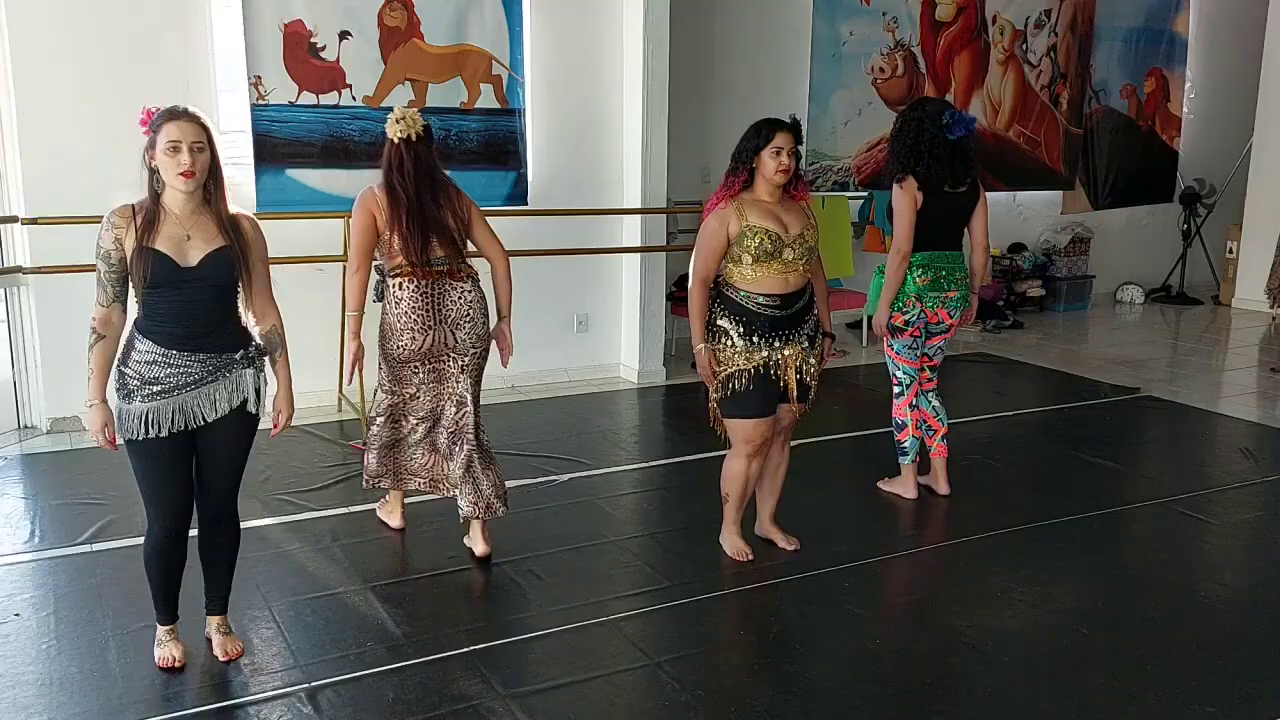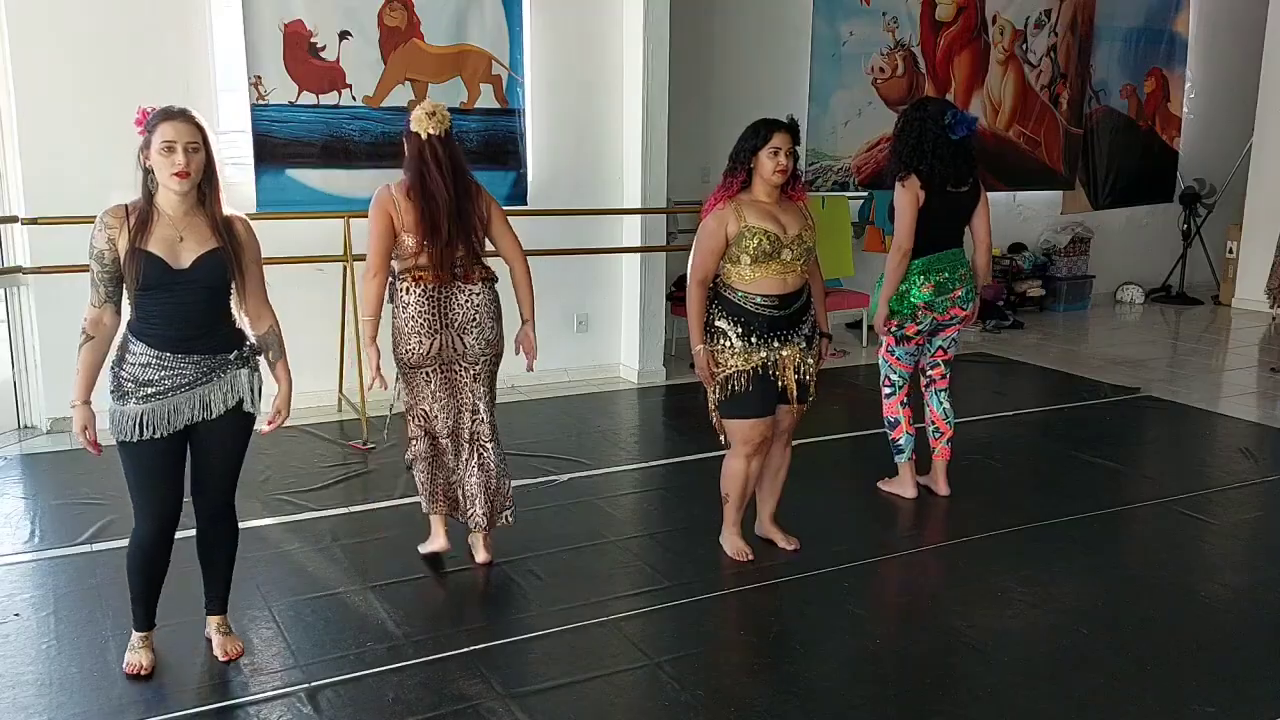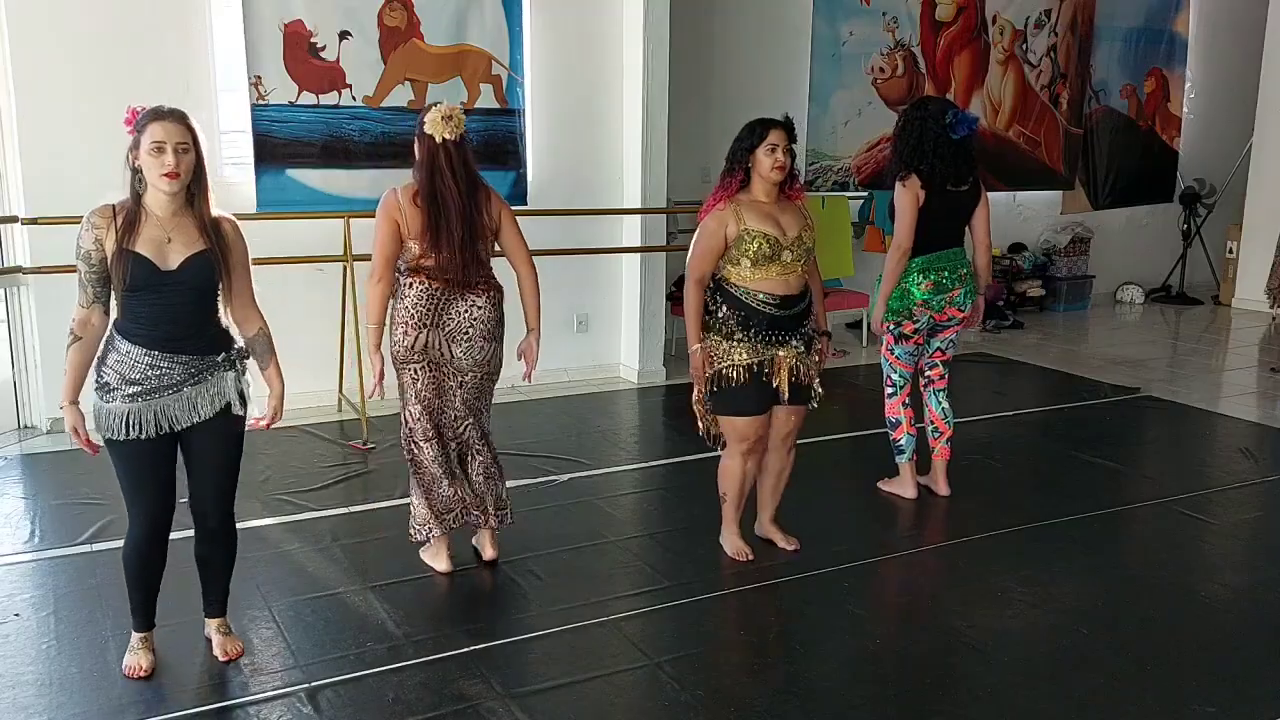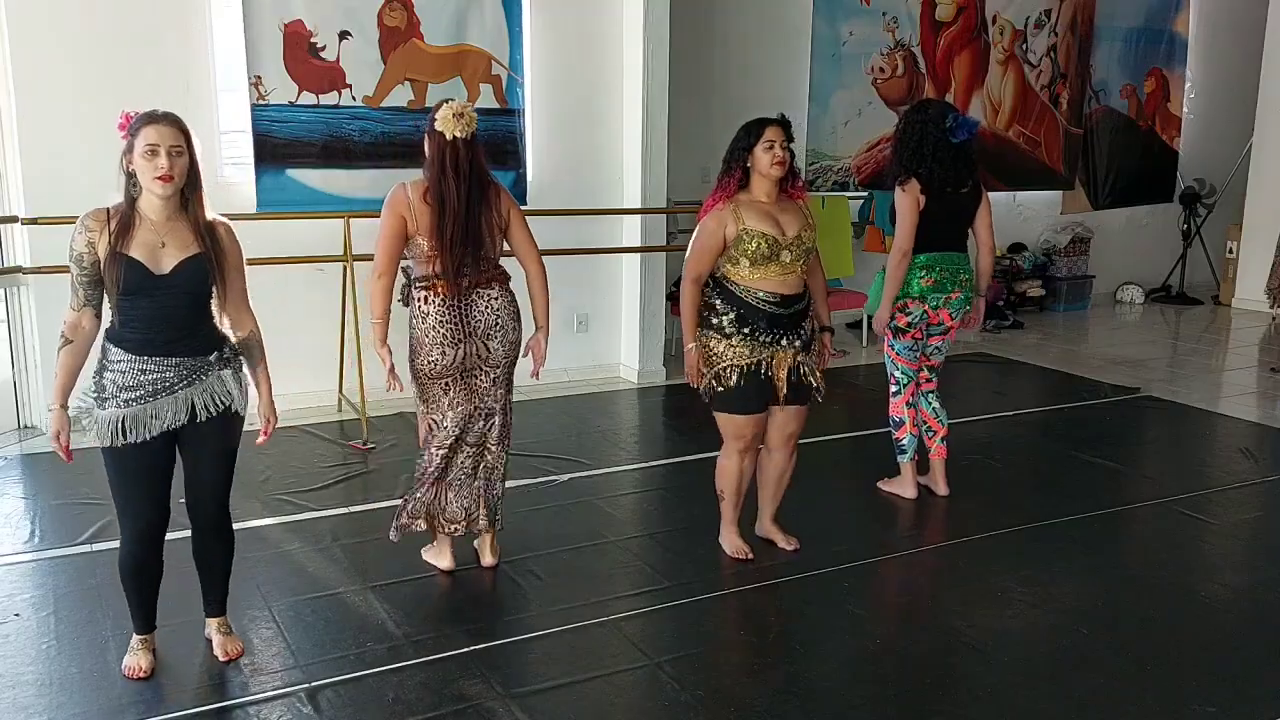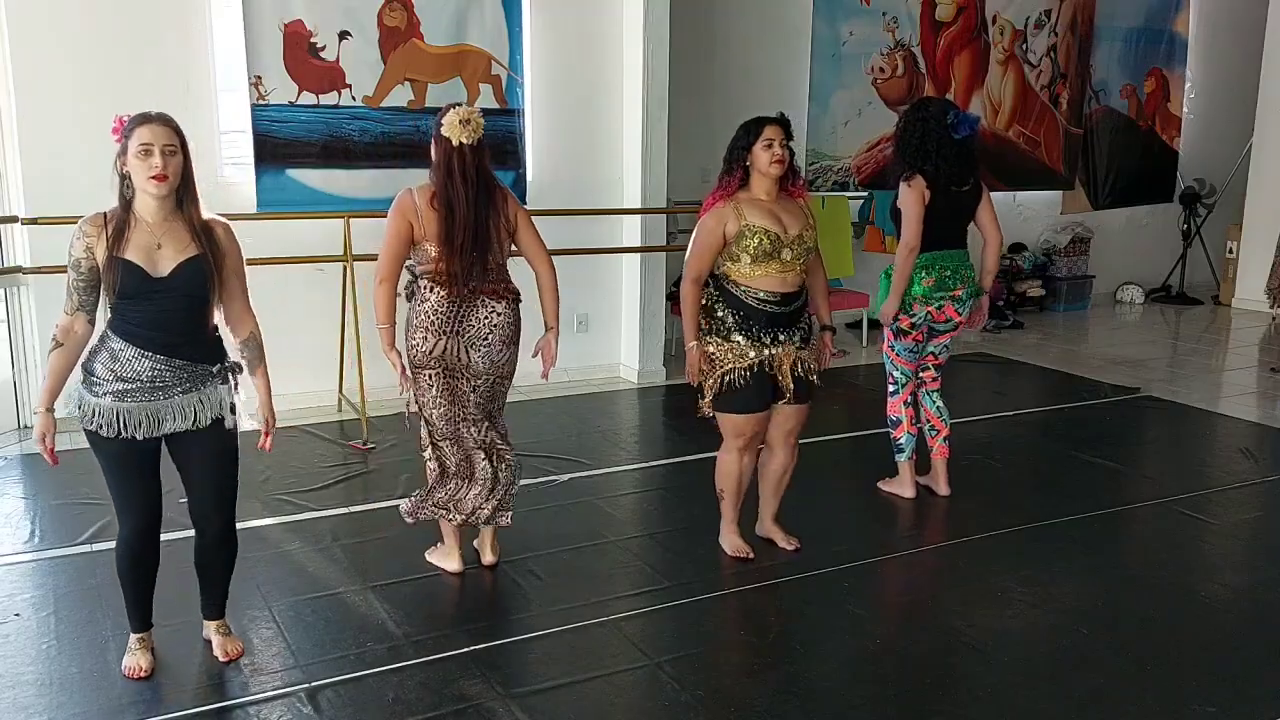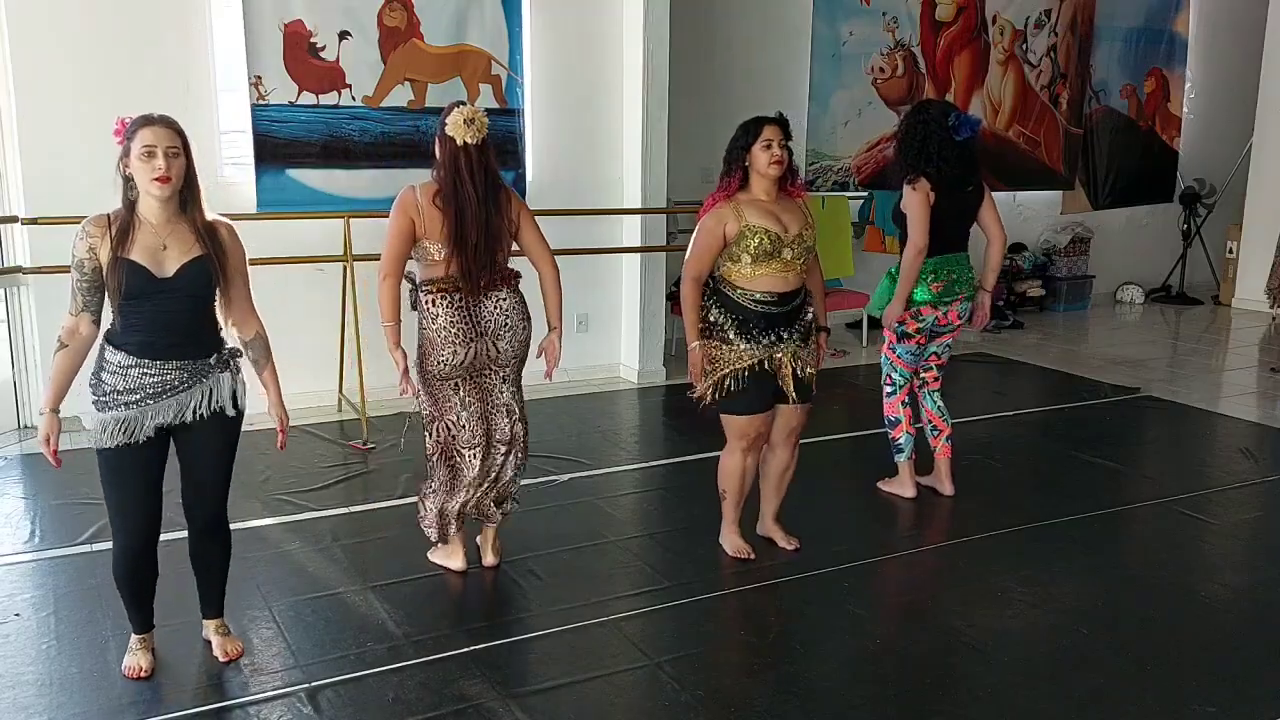
dt=0.2s
person 1, frame 1
left shoulder: (239, 228)
right shoulder: (125, 225)
left elbow: (263, 310)
right elbow: (108, 316)
left wrist: (284, 383)
right wrist: (96, 398)
left hip: (229, 383)
right hip: (153, 386)
left knee: (219, 507)
right knee: (168, 516)
left ankle: (217, 618)
right ankle: (167, 626)
person 1, frame 2
left shoulder: (232, 229)
right shoulder: (118, 224)
left elbow: (258, 310)
right elbow: (100, 316)
left wrist: (284, 380)
right wrist: (81, 399)
left hip: (223, 384)
right hip: (147, 389)
left knee: (216, 508)
right knee: (155, 519)
left ankle: (217, 619)
right ankle: (142, 632)
person 1, frame 3
left shoulder: (220, 229)
right shoulder: (106, 225)
left elbow: (245, 312)
right elbow: (89, 316)
left wrist: (275, 381)
right wrist: (70, 398)
left hip: (211, 388)
right hip: (134, 393)
left knee: (214, 512)
right knee: (149, 521)
left ankle: (217, 620)
right ankle: (141, 634)
person 1, frame 4
left shoulder: (214, 233)
right shoulder: (99, 228)
left elbow: (240, 317)
right elbow: (81, 320)
left wrist: (265, 391)
right wrist: (59, 403)
left hip: (207, 389)
right hip: (129, 397)
left knee: (211, 514)
right knee: (142, 524)
left ankle: (217, 620)
right ankle: (142, 635)
person 1, frame 5
left shoulder: (214, 234)
right shoulder: (96, 233)
left elbow: (240, 319)
right elbow: (74, 323)
left wrist: (264, 394)
right wrist: (45, 406)
left hip: (201, 394)
right hip: (120, 396)
left knee: (215, 520)
right knee: (138, 524)
left ankle: (215, 621)
right ankle: (140, 635)
person 1, frame 6
left shoulder: (216, 235)
right shoulder: (99, 234)
left elbow: (244, 318)
right elbow: (79, 325)
left wrist: (273, 393)
right wrist: (49, 408)
left hip: (206, 393)
right hip: (127, 398)
left knee: (208, 516)
right knee: (133, 531)
left ankle: (215, 621)
right ankle: (141, 635)
person 2, frame 1
left shoulder: (373, 199)
right shoulder: (453, 196)
left elbow: (358, 269)
right elbow: (498, 257)
left wrist: (353, 336)
right wrist: (503, 319)
left hip: (409, 312)
right hip: (465, 309)
left knee: (397, 406)
right knee: (461, 414)
left ankle: (394, 504)
right ankle: (477, 531)
person 2, frame 2
left shoulder: (390, 197)
right shoulder: (475, 194)
left elbow: (375, 272)
right elbow: (517, 259)
left wrist: (370, 341)
right wrist: (527, 323)
left hip: (419, 317)
right hip: (477, 314)
left knee: (429, 421)
right knee: (477, 422)
left ankle: (438, 528)
right ankle: (481, 539)
person 2, frame 3
left shoulder: (398, 200)
right shoulder: (488, 199)
left elbow: (380, 277)
right elbow: (525, 266)
left wrist: (374, 348)
right wrist: (533, 333)
left hip: (420, 321)
right hip: (478, 322)
left knee: (425, 429)
right knee: (472, 425)
left ankle: (439, 547)
right ankle: (486, 536)
person 2, frame 4
left shoulder: (406, 197)
right shoulder: (496, 195)
left elbow: (382, 274)
right elbow: (534, 264)
left wrist: (381, 341)
right wrist: (541, 330)
left hip: (436, 324)
right hip: (495, 320)
left knee: (440, 429)
right knee: (487, 429)
left ankle: (443, 545)
right ankle: (487, 542)
person 2, frame 5
left shoulder: (412, 202)
right shoulder: (502, 199)
left elbow: (386, 278)
right elbow: (544, 265)
left wrist: (389, 344)
right wrist: (550, 331)
left hip: (435, 326)
right hip: (495, 325)
left knee: (442, 432)
right knee: (485, 429)
left ankle: (450, 548)
right ankle: (488, 540)
person 2, frame 6
left shoulder: (415, 200)
right shoulder: (506, 199)
left elbow: (389, 275)
right elbow: (546, 265)
left wrist: (395, 344)
right wrist: (555, 331)
left hip: (446, 327)
right hip: (504, 321)
left knee: (449, 433)
right knee: (495, 428)
left ankle: (454, 547)
right ankle: (490, 541)
person 3, frame 1
left shoulder: (801, 209)
right shoulder: (729, 212)
left elbow: (815, 271)
right elbow: (700, 279)
left wrist: (825, 330)
right wrist: (700, 343)
left hip: (795, 336)
right hip: (743, 338)
left knee: (781, 435)
right knee: (749, 443)
left ankle: (766, 520)
right ankle: (729, 528)
person 3, frame 2
left shoulder: (798, 209)
right shoulder: (727, 212)
left elbow: (812, 271)
right elbow: (698, 281)
left wrist: (822, 330)
right wrist: (699, 343)
left hip: (793, 337)
right hip: (742, 341)
left knee: (781, 434)
right knee: (749, 446)
left ankle: (767, 519)
right ankle: (730, 528)
person 3, frame 3
left shoulder: (796, 209)
right shoulder: (726, 213)
left elbow: (810, 271)
right elbow: (695, 281)
left wrist: (821, 330)
right wrist: (696, 344)
left hip: (792, 339)
right hip: (739, 339)
left knee: (782, 438)
right knee: (745, 443)
left ankle: (767, 521)
right ankle: (729, 528)
person 3, frame 4
left shoulder: (798, 207)
right shoulder: (725, 213)
left elbow: (813, 270)
right elbow: (692, 279)
left wrist: (824, 327)
right wrist: (691, 342)
left hip: (792, 339)
right hip: (738, 337)
left knee: (786, 439)
right knee: (742, 441)
left ankle: (767, 520)
right ankle: (728, 527)
person 3, frame 5
left shoulder: (799, 206)
right shoulder: (726, 211)
left elbow: (815, 268)
right elbow: (692, 277)
left wrist: (825, 326)
right wrist: (693, 341)
left hip: (791, 335)
right hip: (738, 337)
left knee: (785, 437)
right knee: (741, 439)
left ankle: (768, 520)
right ankle: (728, 527)
person 3, frame 6
left shoulder: (798, 206)
right shoulder: (726, 212)
left elbow: (812, 268)
right elbow: (692, 277)
left wrist: (820, 327)
right wrist: (695, 341)
left hip: (792, 335)
right hip: (740, 337)
left knee: (787, 436)
right knee: (746, 440)
left ankle: (769, 520)
right ankle: (729, 527)
person 4, frame 1
left shoulder: (909, 184)
right shoulder: (970, 184)
left elbow: (901, 250)
right elbow: (981, 247)
left wrist: (883, 304)
right wrist: (971, 294)
left hip: (913, 291)
right hip: (951, 290)
left knee: (903, 386)
right knee: (927, 382)
left ankle: (907, 478)
right ankle: (939, 475)
person 4, frame 2
left shoulder: (911, 182)
right shoulder: (971, 184)
left elbow: (902, 248)
right elbow: (983, 245)
left wrist: (883, 302)
right wrist: (974, 292)
left hip: (917, 291)
right hip: (956, 289)
left knee: (894, 384)
right knee: (937, 382)
left ankle: (906, 478)
right ankle: (939, 476)
person 4, frame 3
left shoulder: (911, 182)
right shoulder: (971, 183)
left elbow: (902, 247)
right elbow: (983, 244)
left wrist: (882, 301)
right wrist: (978, 292)
left hip: (917, 292)
right hip: (956, 288)
left knee: (898, 386)
right knee: (936, 383)
left ankle: (907, 479)
right ankle: (939, 476)
person 4, frame 4
left shoulder: (911, 185)
right shoulder: (971, 185)
left elbow: (903, 250)
right elbow: (986, 246)
left wrist: (886, 302)
right wrist: (978, 295)
left hip: (916, 290)
right hip: (956, 291)
left knee: (901, 385)
right knee: (927, 384)
left ankle: (907, 479)
right ankle: (937, 475)
person 4, frame 5
left shoulder: (915, 181)
right shoulder: (971, 182)
left elbow: (909, 245)
right elbow: (994, 239)
left wrist: (892, 298)
right wrist: (983, 291)
left hip: (919, 292)
right hip: (958, 289)
left knee: (899, 384)
right knee: (928, 380)
left ankle: (905, 478)
right ankle: (939, 476)
person 4, frame 6
left shoulder: (919, 184)
right shoulder: (973, 183)
left elbow: (917, 248)
right elbow: (997, 239)
left wrist: (896, 302)
right wrist: (984, 291)
left hip: (921, 292)
right hip: (956, 293)
left knee: (894, 384)
right knee: (928, 383)
left ankle: (905, 478)
right ankle: (943, 475)
